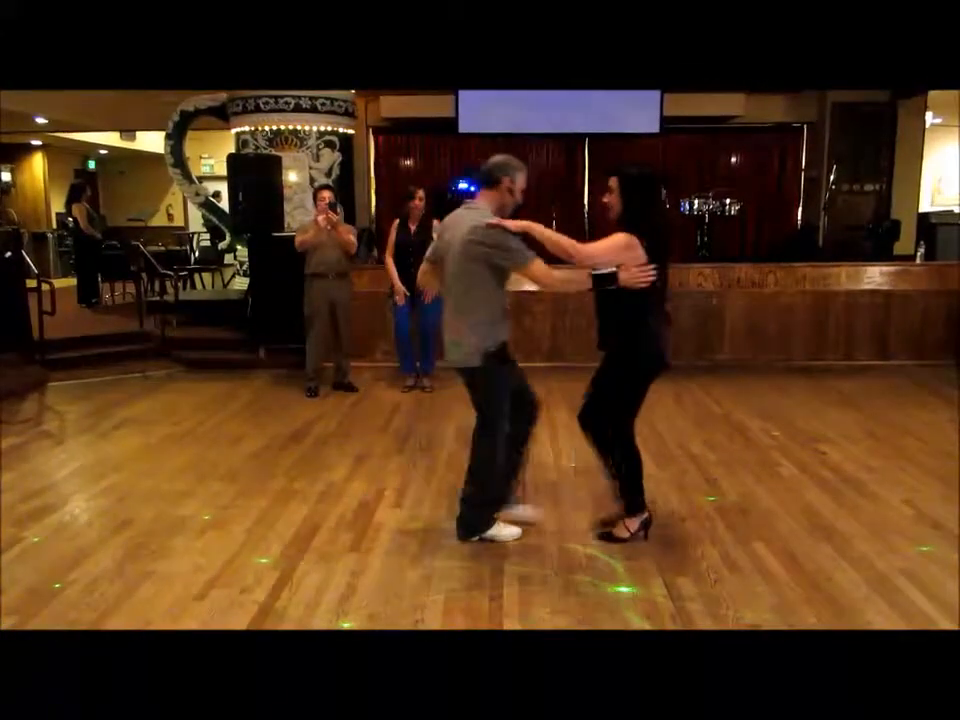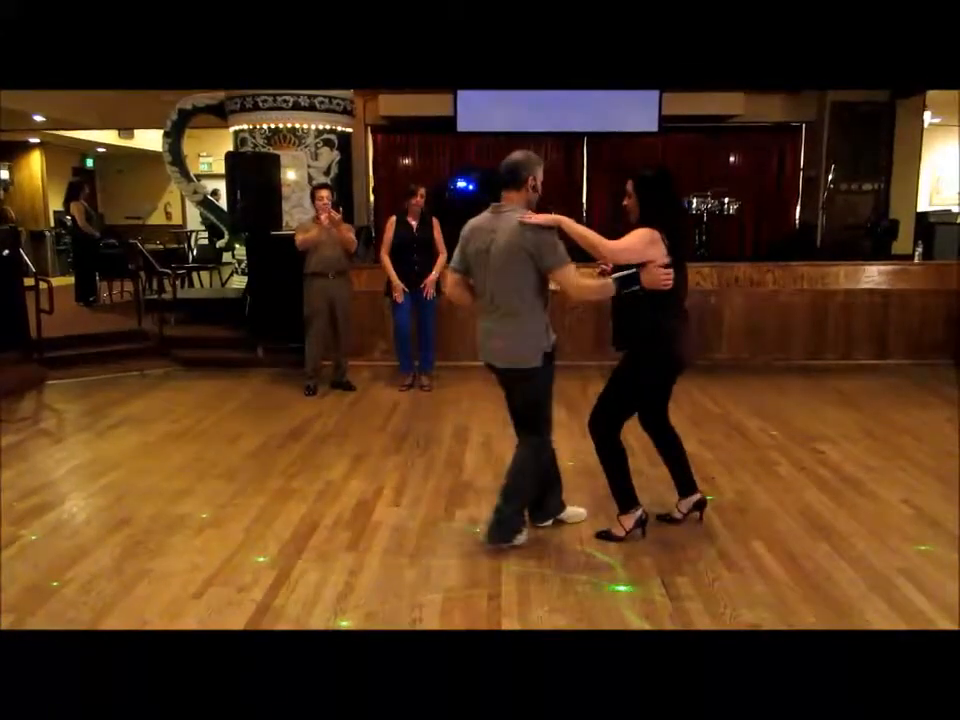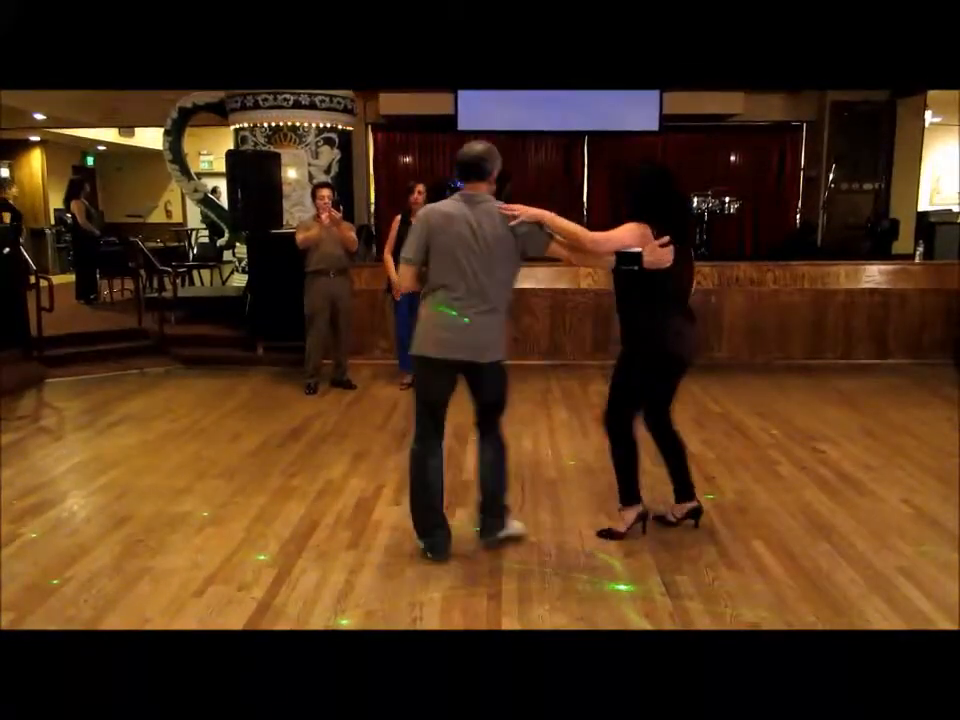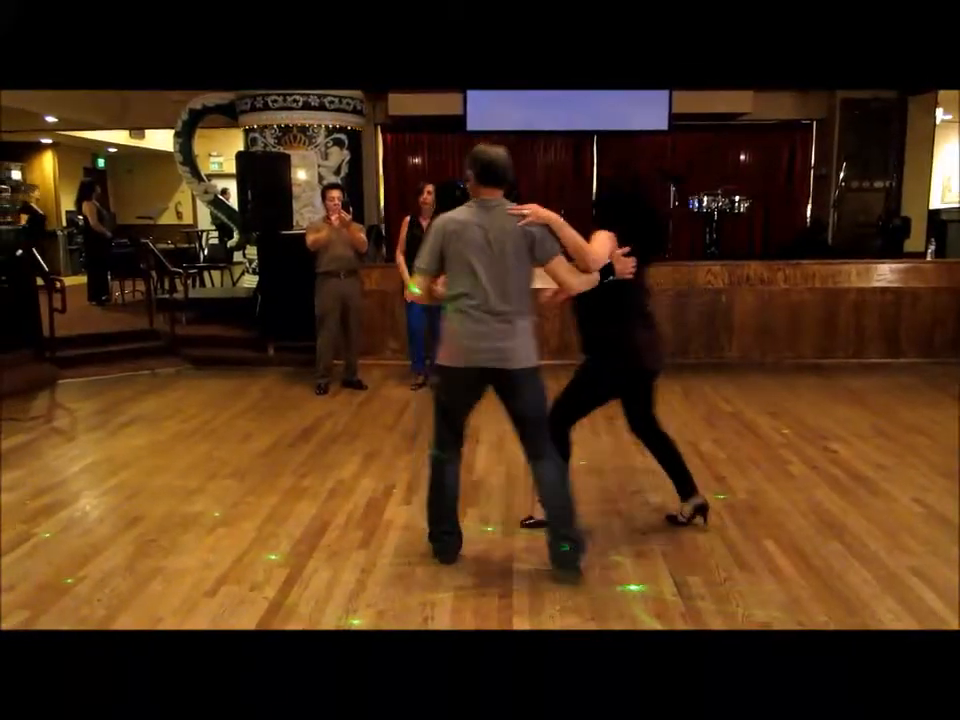
dt=0.5s
person 1, frame 1
left shoulder: (453, 221)
right shoulder: (489, 229)
left elbow: (425, 279)
right elbow: (549, 279)
right wrist: (615, 277)
left hip: (474, 341)
right hip: (480, 347)
left knee: (524, 407)
right knee: (494, 428)
left ankle: (499, 497)
right ankle: (476, 522)
person 1, frame 2
left shoulder: (473, 227)
right shoulder: (534, 229)
left elbow: (452, 288)
right elbow: (577, 288)
right wrist: (636, 279)
left hip: (493, 347)
right hip: (528, 350)
left knee: (531, 429)
right knee: (535, 434)
left ankle: (548, 507)
right ankle: (505, 527)
person 1, frame 3
left shoulder: (430, 216)
right shoulder: (512, 221)
left elbow: (405, 282)
right elbow: (576, 254)
left hip: (435, 343)
right hip: (486, 346)
left knee: (427, 438)
right knee: (489, 432)
left ankle: (433, 537)
right ankle: (494, 523)
person 1, frame 4
left shoulder: (448, 224)
right shoulder: (530, 224)
left elbow: (420, 293)
right elbow: (574, 284)
right wrist: (606, 274)
left hip: (461, 354)
right hip: (517, 355)
left knee: (446, 449)
right knee: (543, 450)
left ankle: (445, 541)
right ankle: (566, 550)
person 2, frame 1
left shoulder: (629, 241)
right shoulder: (631, 241)
left elbow: (580, 254)
left wrist: (529, 226)
left hip: (636, 352)
right hip: (628, 349)
left knee: (615, 429)
right knee: (593, 417)
left ankle: (636, 515)
right ankle: (629, 500)
person 2, frame 2
left shoulder: (651, 237)
right shoulder: (658, 240)
left elbow: (607, 250)
left wrist: (560, 221)
left hip: (651, 351)
right hip: (660, 348)
left knee: (602, 424)
right knee: (655, 422)
left ankle: (630, 512)
right ankle: (689, 495)
person 2, frame 3
left shoulder: (641, 232)
right shoulder: (672, 236)
left elbow: (591, 242)
left wrist: (542, 215)
left hip: (650, 344)
right hip: (674, 342)
left knee: (617, 419)
right knee: (657, 419)
left ankle: (631, 507)
right ankle: (686, 501)
person 2, frame 4
left shoulder: (608, 237)
right shoulder: (628, 243)
left elbow: (591, 261)
left wrist: (552, 219)
right wrist: (568, 292)
left hip: (615, 353)
right hip: (640, 350)
left knee: (558, 421)
right knee: (645, 426)
right ankle: (691, 498)
person 3, frame 1
left shoulder: (347, 228)
right shoulder: (307, 227)
left elbow: (352, 248)
right elbow: (299, 246)
left wrist: (337, 227)
right wrist: (318, 228)
left hip: (341, 282)
right hip: (317, 283)
left knee: (342, 331)
right knee: (316, 332)
left ankle: (341, 378)
right ankle: (312, 381)
person 3, frame 2
left shoulder: (345, 227)
right shoulder: (306, 227)
left elbow: (352, 247)
right elbow: (301, 244)
left wrist: (338, 226)
right wrist: (320, 226)
left hip: (341, 281)
right hip: (316, 282)
left knee: (341, 330)
right knee: (315, 331)
left ankle: (340, 377)
right ankle: (311, 379)
person 3, frame 3
left shoulder: (345, 225)
right shoulder: (306, 225)
left elbow: (353, 246)
right elbow: (301, 243)
left wrist: (339, 225)
right wrist: (321, 225)
left hip: (341, 280)
right hip: (317, 280)
left knee: (342, 329)
right knee: (316, 330)
left ankle: (340, 375)
right ankle: (312, 378)
person 3, frame 4
left shoulder: (355, 226)
right shoulder: (316, 226)
left elbow: (363, 247)
right elbow: (312, 244)
left wrist: (348, 227)
right wrist: (331, 227)
left hip: (352, 281)
right hip: (327, 282)
left knee: (352, 330)
right knee: (327, 330)
left ankle: (351, 375)
right ankle: (323, 378)
person 4, frame 1
left shoulder: (433, 225)
right shoulder: (398, 224)
right elbow: (389, 256)
right wrist: (396, 283)
right hip: (403, 287)
left knee: (428, 330)
right knee: (402, 330)
left ankle: (426, 374)
right ankle: (410, 373)
person 4, frame 2
left shoulder: (432, 222)
right shoulder: (395, 221)
left elbow: (442, 253)
right elbow: (384, 253)
left wrist: (434, 276)
right wrist: (394, 281)
left hip: (426, 283)
right hip: (401, 284)
left knee: (426, 328)
right knee: (402, 328)
left ankle: (425, 372)
right ankle: (407, 372)
person 4, frame 3
right shoulder: (399, 220)
right elbow: (387, 252)
right wrist: (393, 278)
right hip: (402, 282)
right knee: (402, 327)
right ankle: (406, 371)
person 4, frame 4
right shoulder: (408, 221)
right elbow: (399, 253)
right wrist: (407, 281)
left knee: (436, 327)
right knee: (415, 327)
right ankle: (418, 371)
